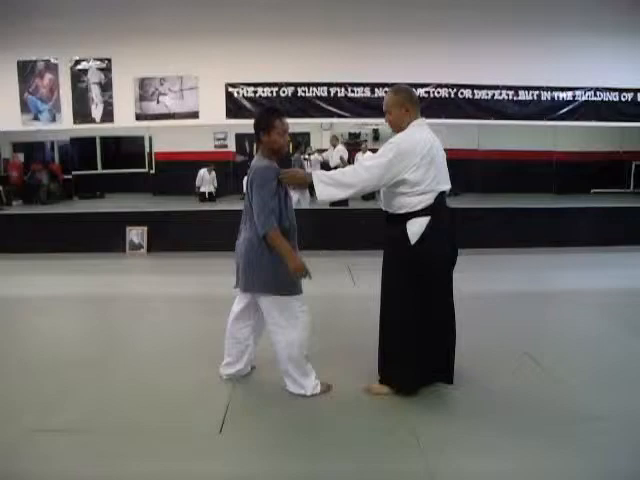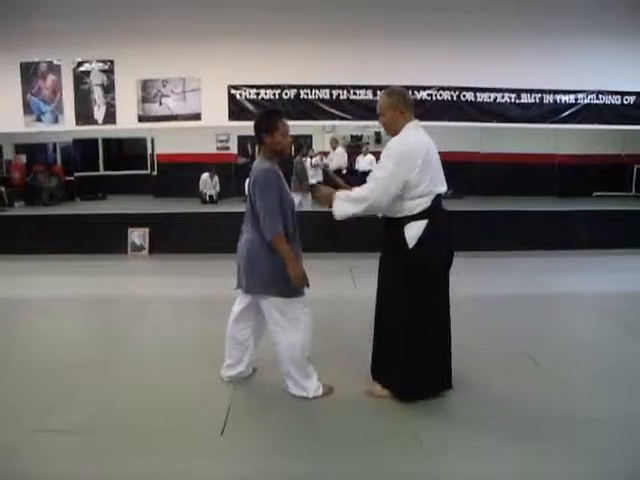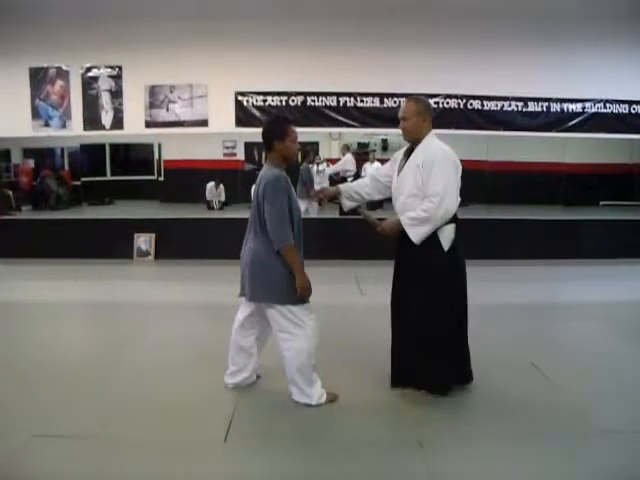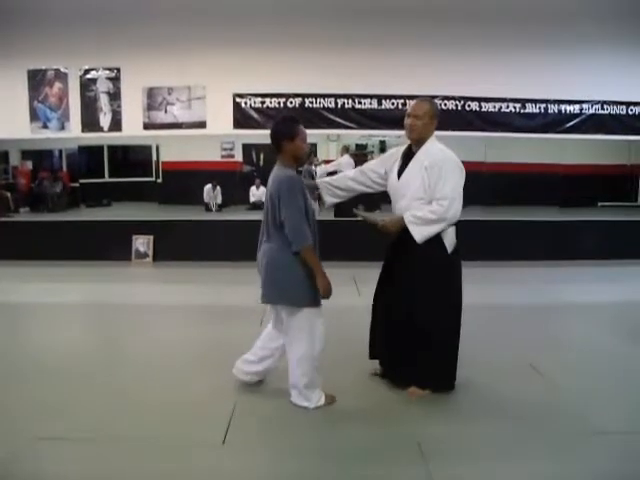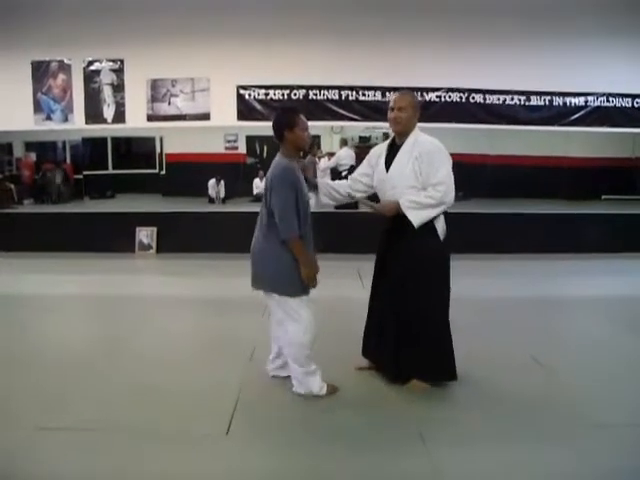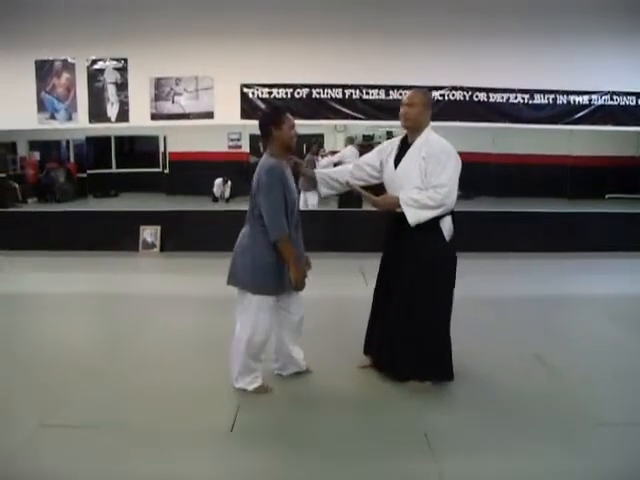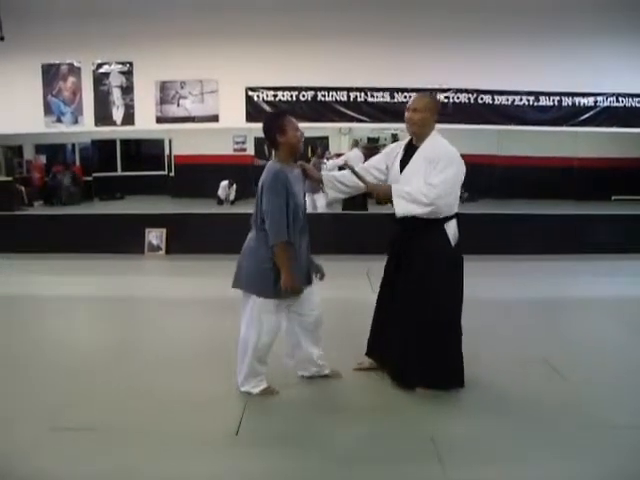
dt=0.5s
person 1, frame 1
left shoulder: (407, 144)
right shoulder: (426, 138)
left elbow: (364, 175)
left wrist: (309, 177)
left hip: (417, 233)
right hip: (433, 228)
left knee: (405, 306)
right knee: (430, 302)
left ankle: (400, 377)
right ankle: (432, 367)
person 1, frame 2
left shoulder: (403, 146)
right shoulder: (419, 140)
left elbow: (378, 193)
left wrist: (335, 198)
left hip: (413, 235)
right hip: (427, 231)
left knee: (405, 310)
right knee: (425, 308)
left ankle: (403, 381)
right ankle: (429, 375)
person 1, frame 3
left shoulder: (439, 155)
right shoulder: (406, 155)
left elbow: (441, 206)
right elbow: (377, 182)
left wrist: (401, 223)
right wrist: (340, 190)
left hip: (435, 243)
right hip: (414, 240)
left knee: (434, 313)
right knee: (411, 309)
left ankle: (435, 377)
right ankle: (417, 371)
person 1, frame 4
left shoulder: (444, 160)
right shoulder: (397, 156)
left elbow: (448, 209)
right elbow: (361, 177)
left wrist: (403, 221)
right wrist: (319, 185)
left hip: (434, 246)
right hip: (407, 241)
left knee: (430, 314)
right knee: (391, 301)
left ankle: (430, 376)
right ankle: (393, 364)
person 1, frame 5
left shoulder: (430, 148)
right shoulder: (379, 152)
left elbow: (443, 193)
right elbow: (354, 186)
left wrist: (399, 204)
right wrist: (317, 183)
left hip: (424, 235)
right hip: (395, 231)
left knee: (423, 304)
right knee: (387, 296)
left ankle: (429, 369)
right ankle: (383, 357)
person 1, frame 6
left shoulder: (440, 150)
right shoulder: (391, 148)
left elbow: (443, 197)
right elbow: (356, 172)
left wrist: (399, 201)
right wrist: (314, 175)
left hip: (431, 235)
right hip: (401, 230)
left knee: (425, 303)
right knee: (391, 294)
left ankle: (429, 368)
right ankle: (386, 355)
person 1, frame 7
left shoulder: (445, 153)
right shoulder: (396, 150)
left elbow: (435, 197)
right elbow: (362, 175)
left wrist: (391, 191)
right wrist: (320, 178)
left hip: (436, 239)
right hip: (408, 233)
left knee: (435, 308)
right knee: (394, 296)
left ankle: (438, 372)
right ankle: (385, 356)
person 2, frame 1
left shoulder: (263, 167)
right shoulder: (266, 170)
right elbow: (266, 222)
left wrist: (288, 253)
right wrist: (290, 256)
left hip: (253, 255)
right hip: (266, 257)
left knee: (245, 312)
right knee: (292, 320)
left ankle: (234, 366)
right ankle: (303, 383)
person 2, frame 2
left shoulder: (264, 169)
right shoulder: (267, 173)
right elbow: (272, 226)
left wrist: (289, 258)
right wrist: (292, 262)
left hip: (254, 257)
right hip: (268, 260)
left knee: (246, 314)
right knee: (294, 321)
left ankle: (235, 368)
right ankle: (305, 385)
person 2, frame 3
left shoulder: (268, 175)
right shoulder: (277, 179)
right elbow: (281, 235)
left wrist: (294, 269)
right wrist: (299, 272)
left hip: (257, 263)
right hip: (272, 268)
left knee: (250, 322)
right knee: (300, 328)
left ankle: (238, 375)
right ankle: (309, 392)
person 2, frame 4
left shoulder: (280, 175)
right shoulder: (290, 180)
right elbow: (299, 235)
left wrist: (313, 270)
right wrist: (320, 273)
left hip: (276, 264)
right hip: (290, 268)
left knee: (283, 325)
right knee: (306, 332)
left ankle: (250, 368)
right ankle: (307, 394)
person 2, frame 5
left shoulder: (288, 166)
right shoulder: (283, 171)
right elbow: (285, 226)
left wrist: (306, 259)
right wrist: (304, 264)
left hip: (284, 257)
right hip: (278, 258)
left knee: (285, 317)
right knee: (299, 320)
left ankle: (281, 365)
right ankle: (309, 382)
person 2, frame 6
left shoulder: (282, 166)
right shoulder: (271, 170)
right elbow: (275, 226)
left wrist: (298, 257)
right wrist: (294, 264)
left hip: (277, 257)
right hip: (261, 258)
left knee: (290, 313)
right knee: (255, 322)
left ankle: (289, 363)
right ankle: (245, 377)
person 2, frame 7
left shoulder: (294, 171)
right shoulder: (275, 176)
right elbow: (276, 231)
left wrist: (307, 261)
right wrist: (286, 272)
left hip: (292, 257)
right hip: (266, 263)
left knee: (308, 313)
right knee: (260, 324)
left ankle: (312, 365)
right ankle: (251, 380)
